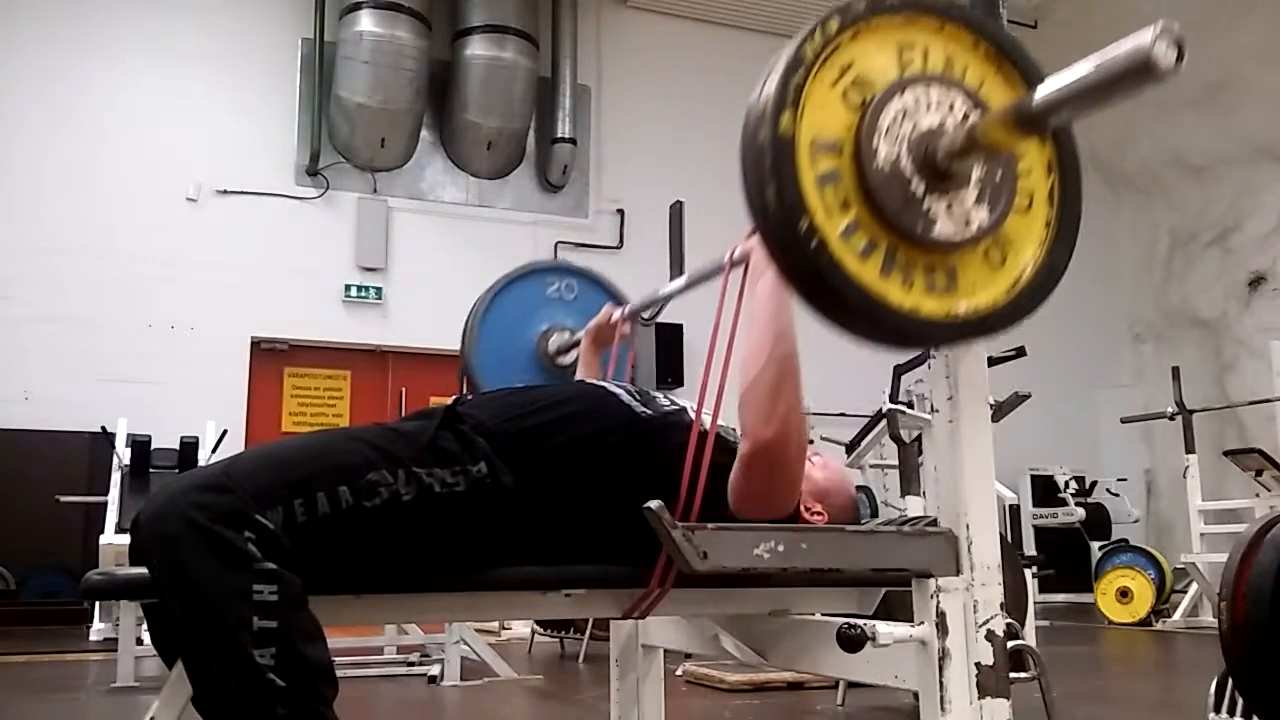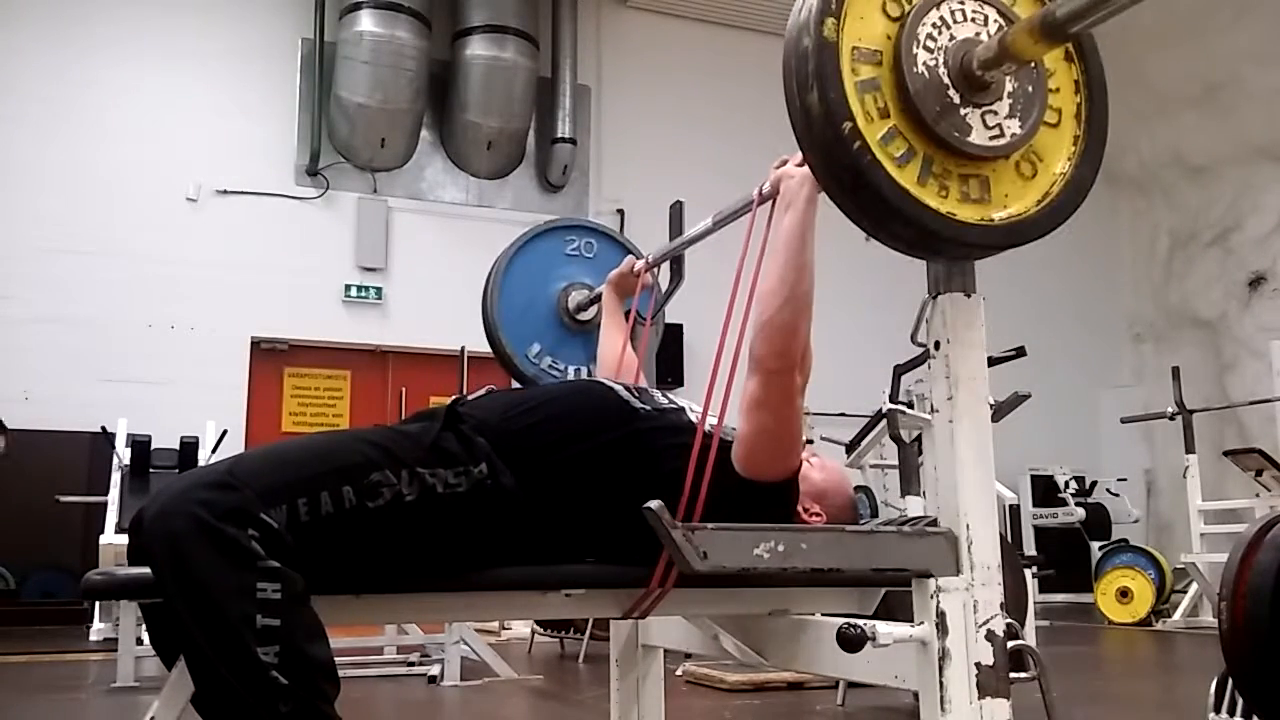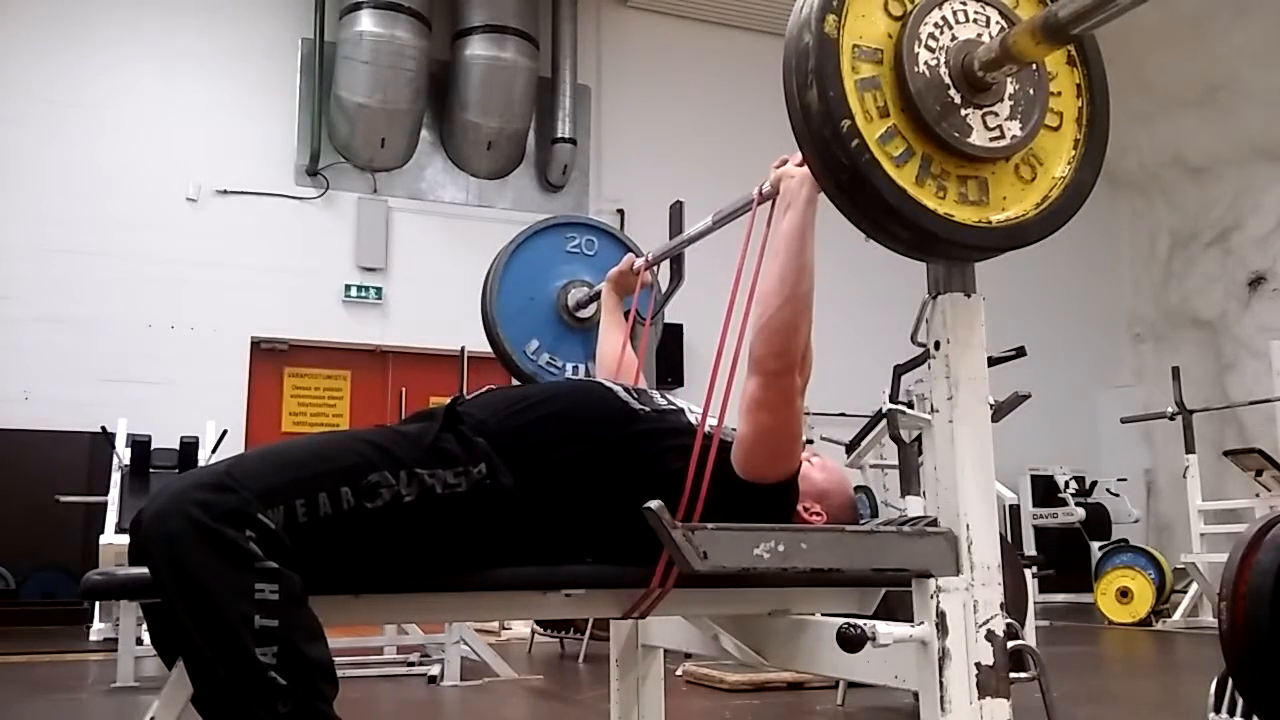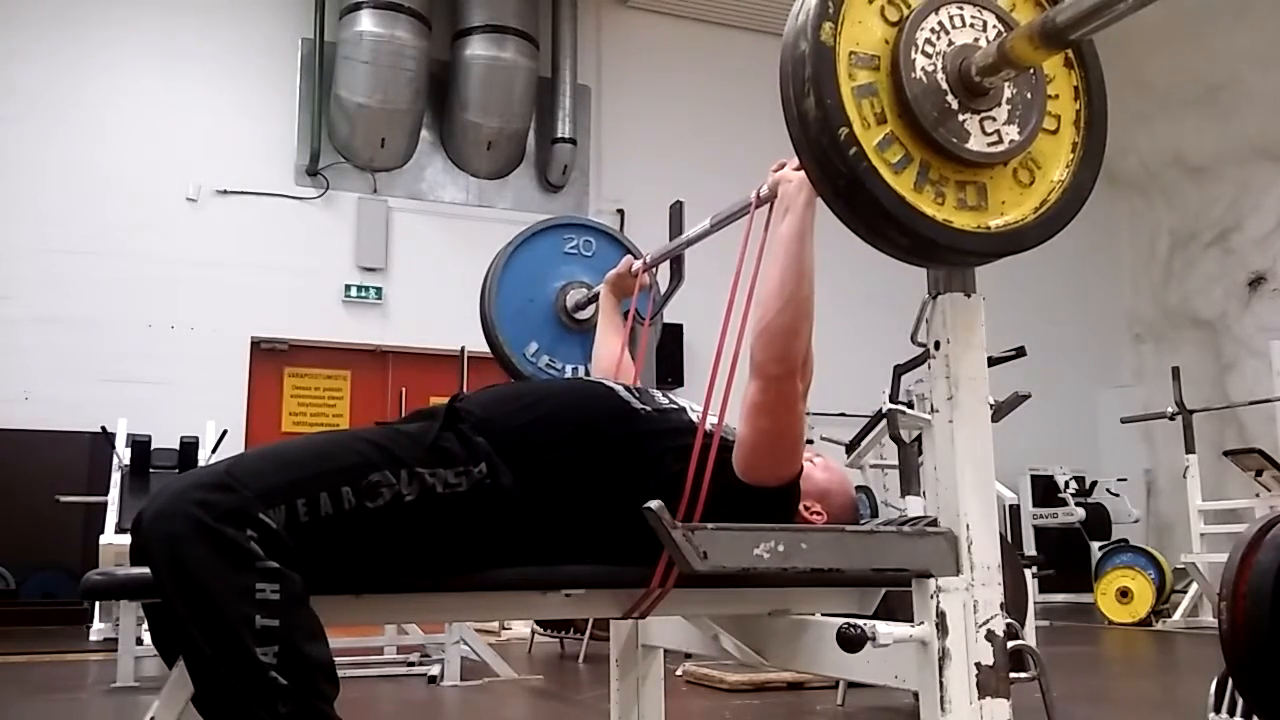
dt=0.5s
person 1, frame 1
left shoulder: (753, 504)
right shoulder: (703, 465)
left elbow: (768, 434)
left wrist: (771, 271)
right wrist: (593, 351)
left knee: (201, 519)
right knee: (183, 521)
person 1, frame 2
left shoulder: (750, 497)
right shoulder: (695, 460)
left elbow: (778, 366)
right elbow: (619, 406)
left wrist: (798, 200)
right wrist: (614, 301)
left knee: (205, 516)
right knee: (176, 521)
person 1, frame 3
left shoulder: (749, 495)
right shoulder: (693, 455)
left elbow: (778, 367)
right elbow: (618, 402)
left wrist: (797, 198)
right wrist: (613, 299)
left knee: (203, 515)
right knee: (180, 518)
person 1, frame 4
left shoulder: (749, 497)
right shoulder: (695, 458)
left elbow: (779, 372)
right elbow: (614, 406)
left wrist: (795, 203)
right wrist: (611, 301)
left knee: (205, 516)
right knee: (178, 519)
